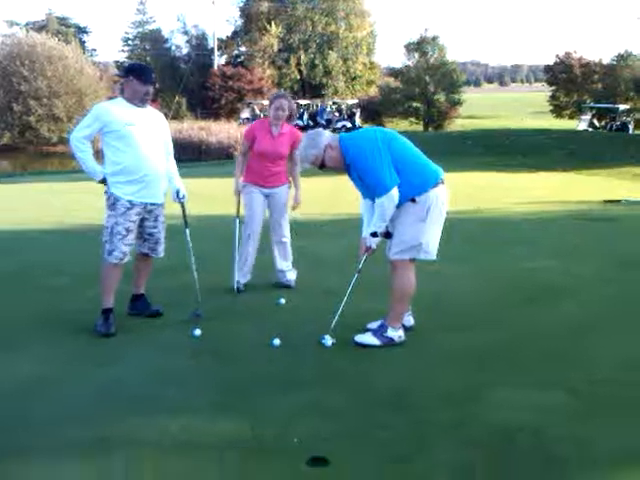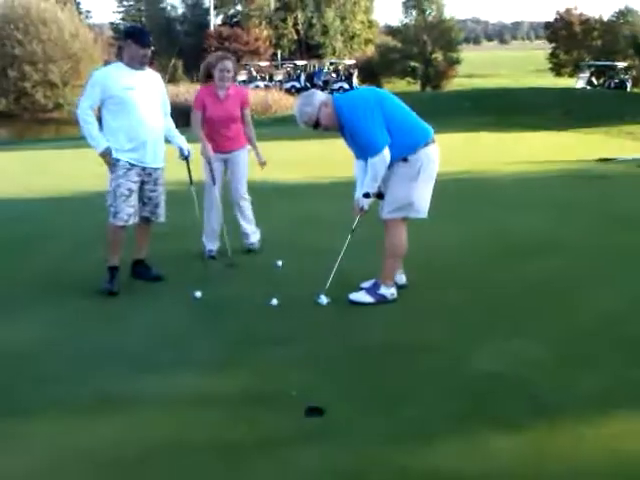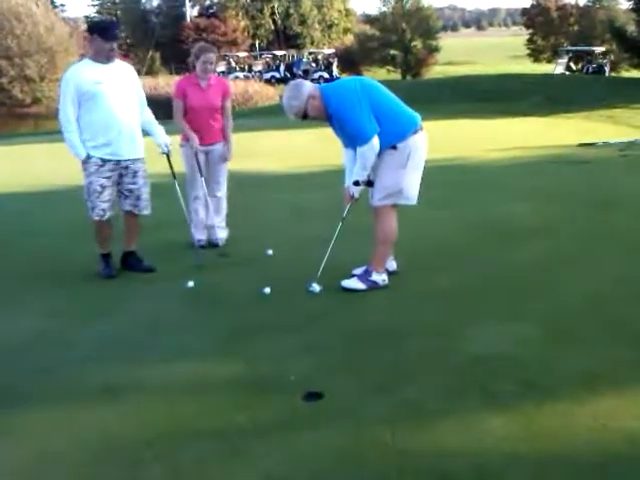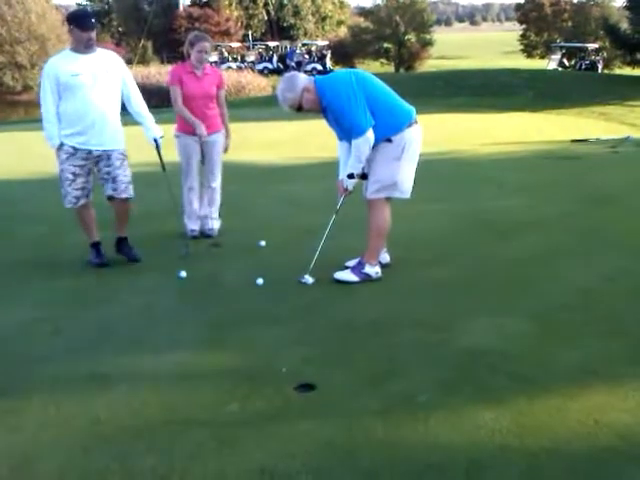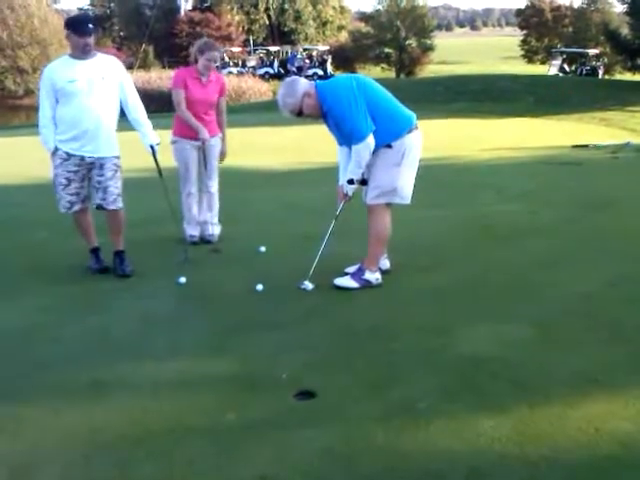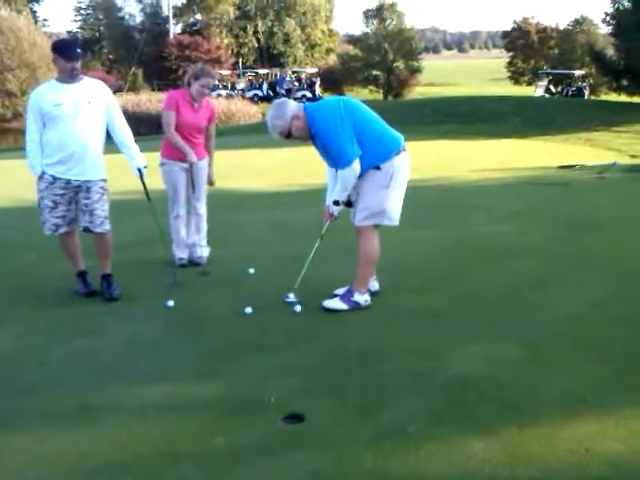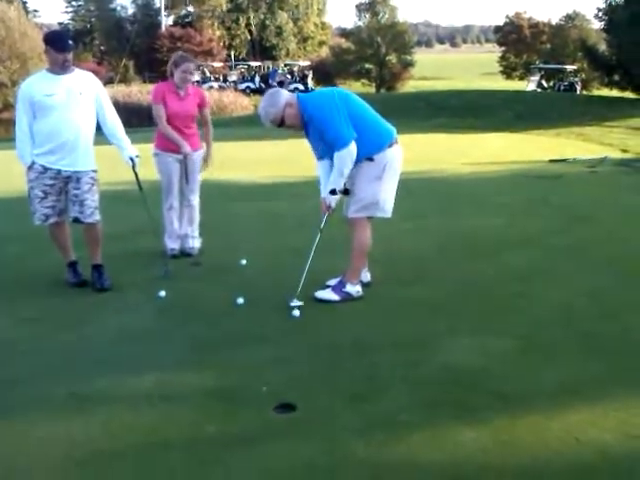
dt=0.5s
person 1, frame 1
left shoulder: (157, 116)
right shoulder: (106, 111)
left elbow: (167, 154)
right elbow: (77, 139)
left wrist: (177, 182)
right wrist: (97, 172)
left hip: (155, 197)
right hip: (124, 197)
left knee: (148, 250)
right knee: (115, 254)
left ankle: (138, 299)
right ankle: (106, 312)
person 1, frame 2
left shoulder: (155, 78)
right shoulder: (105, 76)
left elbow: (164, 116)
right elbow: (84, 111)
left wrist: (179, 140)
right wrist: (101, 146)
left hip: (154, 161)
right hip: (124, 160)
left knee: (148, 215)
right knee: (120, 217)
left ankle: (140, 263)
right ankle: (112, 272)
person 1, frame 3
left shoulder: (127, 70)
right shoulder: (75, 75)
left elbow: (142, 108)
right elbow: (67, 117)
left wrist: (160, 135)
right wrist: (79, 153)
left hip: (133, 154)
right hip: (99, 157)
left knee: (136, 207)
right knee: (101, 212)
left ankle: (130, 255)
right ankle: (105, 258)
person 1, frame 4
left shoulder: (112, 59)
right shoulder: (55, 65)
left elbow: (133, 96)
right elbow: (49, 109)
left wrist: (151, 127)
right wrist: (56, 142)
left hip: (111, 144)
right hip: (74, 146)
left knee: (122, 193)
right knee: (79, 200)
left ankle: (122, 240)
right ankle: (95, 246)
person 1, frame 5
left shoulder: (112, 65)
right shoulder: (53, 71)
left elbow: (132, 103)
right elbow: (46, 113)
left wrist: (149, 135)
right wrist: (51, 146)
left hip: (106, 150)
right hip: (69, 152)
left knee: (113, 204)
right knee: (77, 206)
left ankle: (119, 254)
right ankle: (94, 252)
person 1, frame 6
left shoulder: (99, 89)
right shoulder: (40, 96)
left elbow: (119, 127)
right elbow: (33, 137)
left wrist: (136, 158)
right wrist: (38, 171)
left hip: (92, 174)
right hip: (55, 175)
left knee: (100, 227)
right knee: (64, 228)
left ankle: (107, 277)
right ankle: (81, 275)
person 1, frame 7
left shoulder: (89, 80)
right shoulder: (30, 86)
left elbow: (109, 117)
right elbow: (23, 127)
left wrist: (126, 148)
right wrist: (27, 161)
left hip: (82, 165)
right hip: (45, 166)
left knee: (91, 218)
right knee: (54, 219)
left ankle: (97, 267)
right ankle: (71, 265)
person 2, frame 1
left shoulder: (361, 147)
right shoulder: (351, 155)
left elbow: (388, 195)
right elbow: (370, 196)
left wrist: (375, 232)
right wrist: (366, 234)
left hip: (424, 195)
right hip: (411, 197)
left knee: (402, 259)
right knee: (399, 258)
left ankle: (392, 329)
right ankle: (402, 316)
person 2, frame 2
left shoulder: (354, 108)
right shoulder: (345, 116)
left elbow: (379, 155)
right elbow: (363, 156)
left wrist: (367, 193)
right wrist: (360, 194)
left hip: (415, 155)
right hip: (403, 157)
left knee: (394, 219)
right knee: (392, 217)
left ankle: (385, 287)
right ankle: (395, 275)
person 2, frame 3
left shoulder: (342, 98)
right shoulder: (332, 104)
left elbow: (369, 143)
right elbow: (351, 144)
left wrist: (357, 182)
right wrist: (349, 183)
left hip: (404, 142)
right hip: (391, 144)
left knee: (384, 205)
right knee: (381, 204)
left ankle: (377, 273)
right ankle: (385, 261)
person 2, frame 4
left shoulder: (338, 90)
right shoulder: (327, 96)
left elbow: (364, 136)
right elbow: (345, 137)
left wrist: (351, 175)
right wrist: (343, 176)
left hip: (398, 135)
right hip: (386, 137)
left knee: (377, 198)
right knee: (375, 196)
left ankle: (370, 265)
right ankle: (378, 253)
person 2, frame 5
left shoulder: (338, 95)
right shoulder: (327, 101)
left elbow: (364, 141)
right elbow: (346, 142)
left wrist: (352, 180)
right wrist: (343, 181)
left hip: (398, 141)
right hip: (386, 143)
left knee: (378, 204)
right knee: (376, 202)
left ankle: (370, 272)
right ankle: (379, 259)
person 2, frame 6
left shoulder: (326, 117)
right shoulder: (317, 121)
left elbow: (349, 166)
right elbow: (335, 163)
left wrist: (337, 201)
right wrist: (330, 201)
left hip: (386, 162)
right hip: (375, 164)
left knee: (366, 226)
right knee: (364, 224)
left ankle: (359, 293)
right ankle: (368, 281)
person 2, frame 7
left shoulder: (321, 105)
right shoulder: (309, 118)
left elbow: (347, 149)
right elbow: (324, 157)
left wrist: (334, 190)
right wrist: (325, 193)
left hip: (379, 155)
right hip: (365, 158)
left knee: (359, 218)
right knee: (356, 216)
left ankle: (351, 284)
right ankle: (359, 272)
person 3, frame 1
left shoulder: (294, 134)
right shoulder: (254, 129)
left elbow: (294, 165)
right elbow: (241, 155)
left wrist: (297, 192)
right wrist: (238, 179)
left hip: (279, 188)
right hip: (253, 187)
left knee: (281, 232)
right knee: (250, 231)
left ankle: (285, 273)
right ankle: (241, 277)
person 3, frame 2
left shoulder: (241, 93)
right shoulder: (202, 94)
left elbow: (247, 125)
right elbow: (196, 125)
left wrist: (257, 151)
right wrist: (205, 144)
left hip: (238, 150)
right hip: (212, 152)
left knee: (240, 193)
right knee: (212, 197)
left ankle: (251, 236)
right ankle: (211, 243)
person 3, frame 3
left shoulder: (223, 84)
right shoulder: (183, 84)
left elbow: (227, 117)
right elbow: (178, 116)
left wrist: (228, 145)
right wrist: (191, 135)
left hip: (217, 144)
right hip: (192, 144)
left knee: (217, 189)
right knee: (196, 190)
left ankle: (217, 231)
right ankle: (199, 233)
person 3, frame 4
left shoulder: (216, 74)
right shoulder: (177, 72)
left elbow: (221, 106)
right elbow: (177, 105)
left wrist: (228, 134)
right wrist: (197, 124)
left hip: (214, 133)
right hip: (188, 134)
left knee: (213, 179)
right knee: (191, 180)
left ankle: (210, 222)
right ankle: (192, 224)
person 3, frame 5
left shoulder: (219, 81)
right shoulder: (181, 75)
left elbow: (221, 113)
right elbow: (180, 108)
left wrist: (223, 141)
right wrist: (199, 129)
left hip: (211, 138)
right hip: (185, 139)
left knee: (210, 184)
right knee: (189, 185)
left ankle: (210, 228)
right ankle: (192, 229)
person 3, frame 6
left shoulder: (210, 107)
right shoulder: (174, 97)
left elbow: (210, 139)
right elbow: (169, 131)
left wrist: (210, 167)
right wrist: (188, 152)
left hip: (199, 161)
right hip: (173, 161)
left knee: (198, 206)
right knee: (178, 207)
left ankle: (198, 250)
right ankle: (180, 252)
person 3, frame 7
left shoulder: (198, 93)
right shoulder: (160, 90)
left elbow: (207, 123)
right elbow: (161, 124)
left wrist: (208, 151)
right wrist: (181, 143)
left hip: (194, 151)
right hip: (167, 152)
left knee: (192, 197)
right knee: (171, 197)
left ankle: (191, 240)
right ankle: (172, 242)
